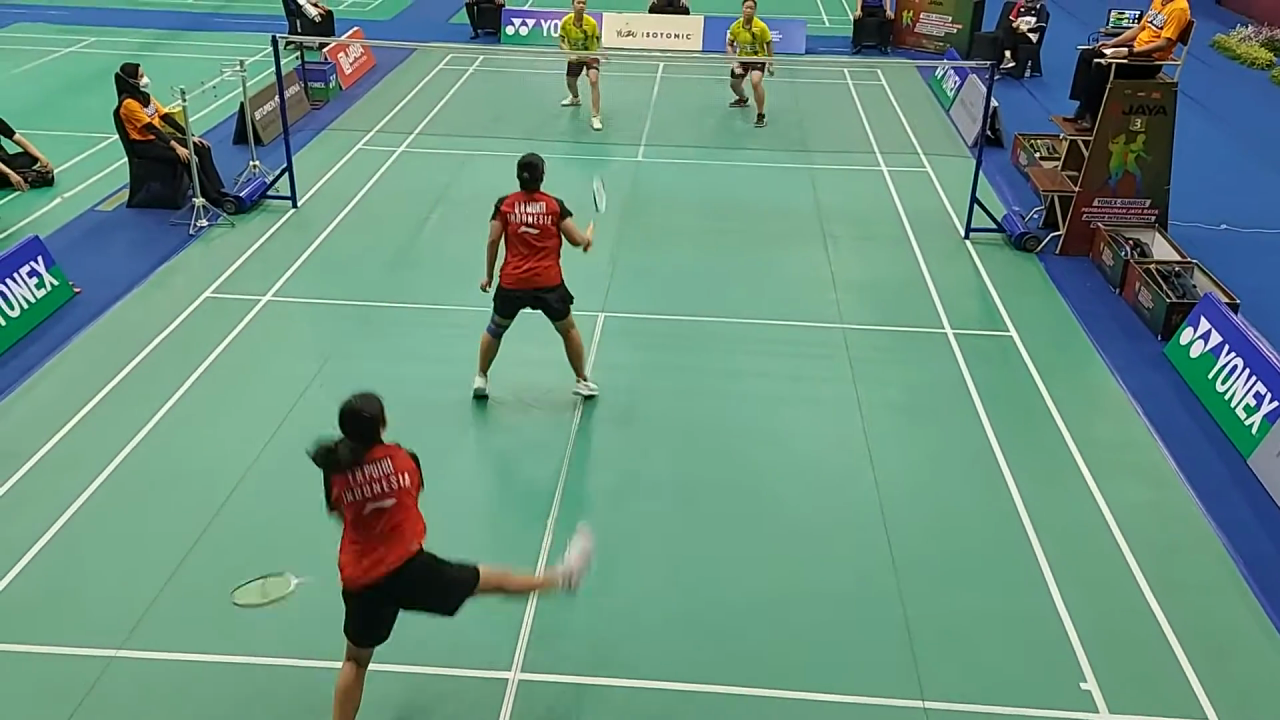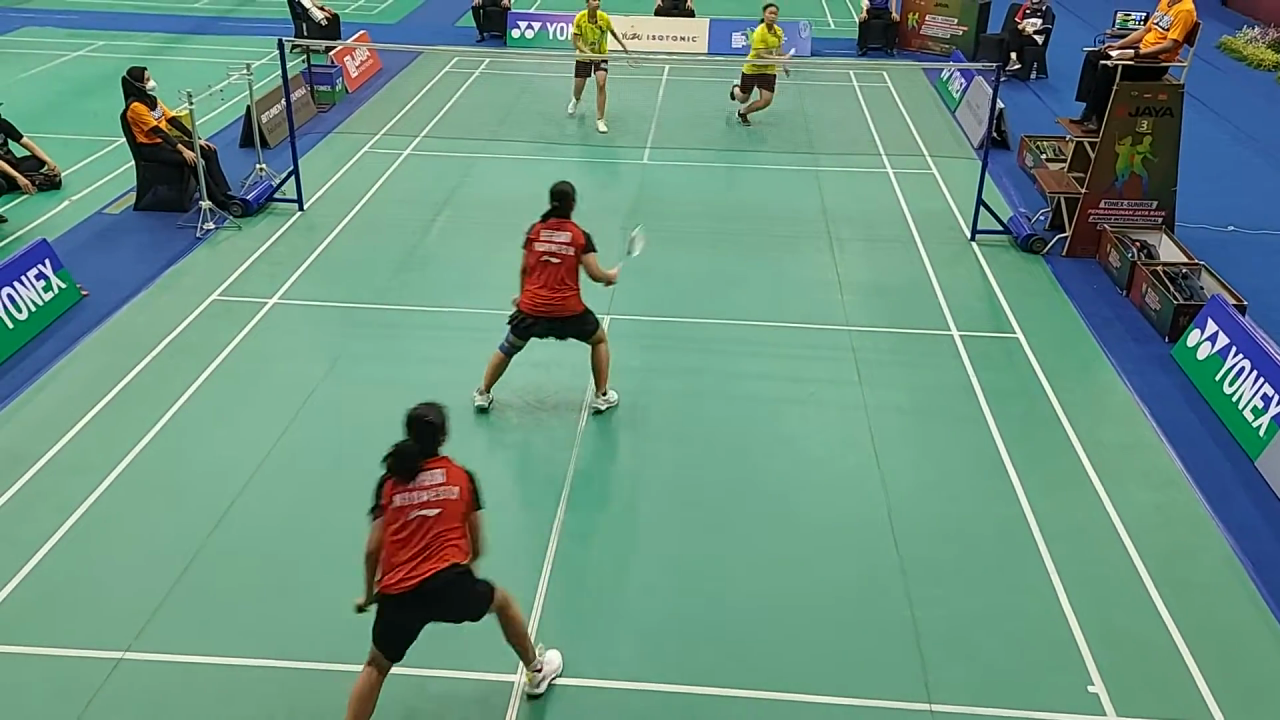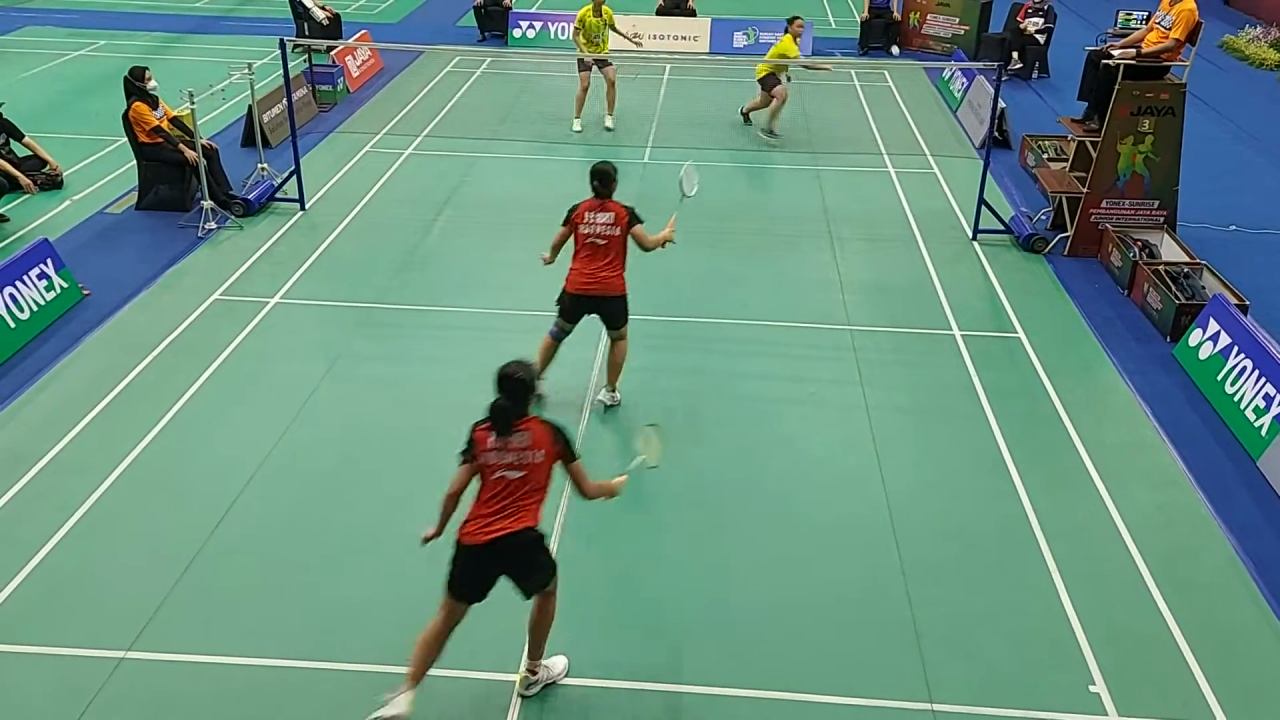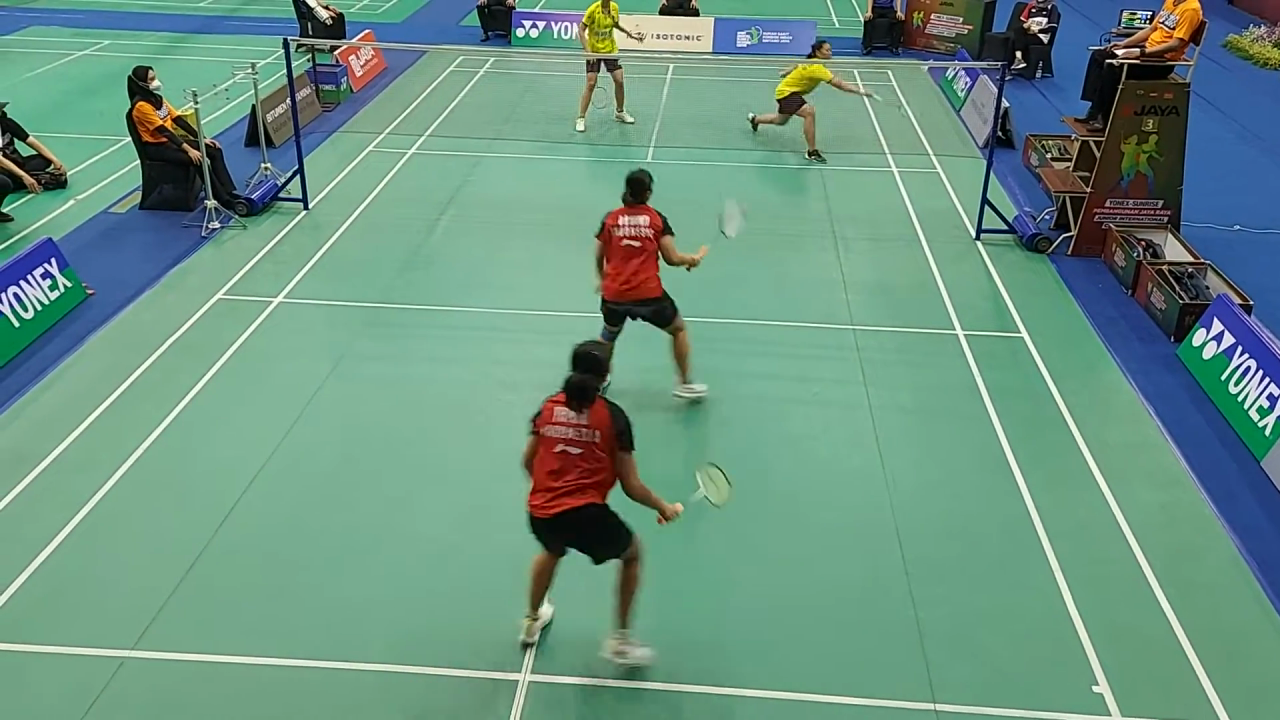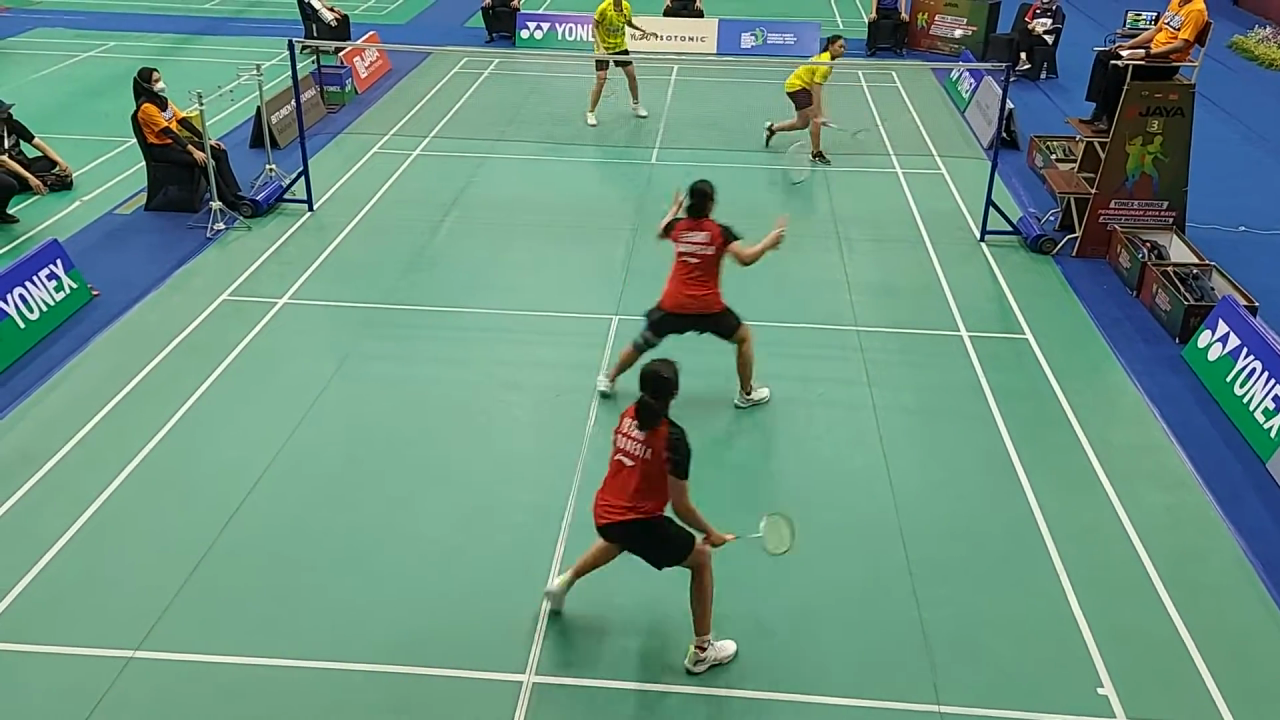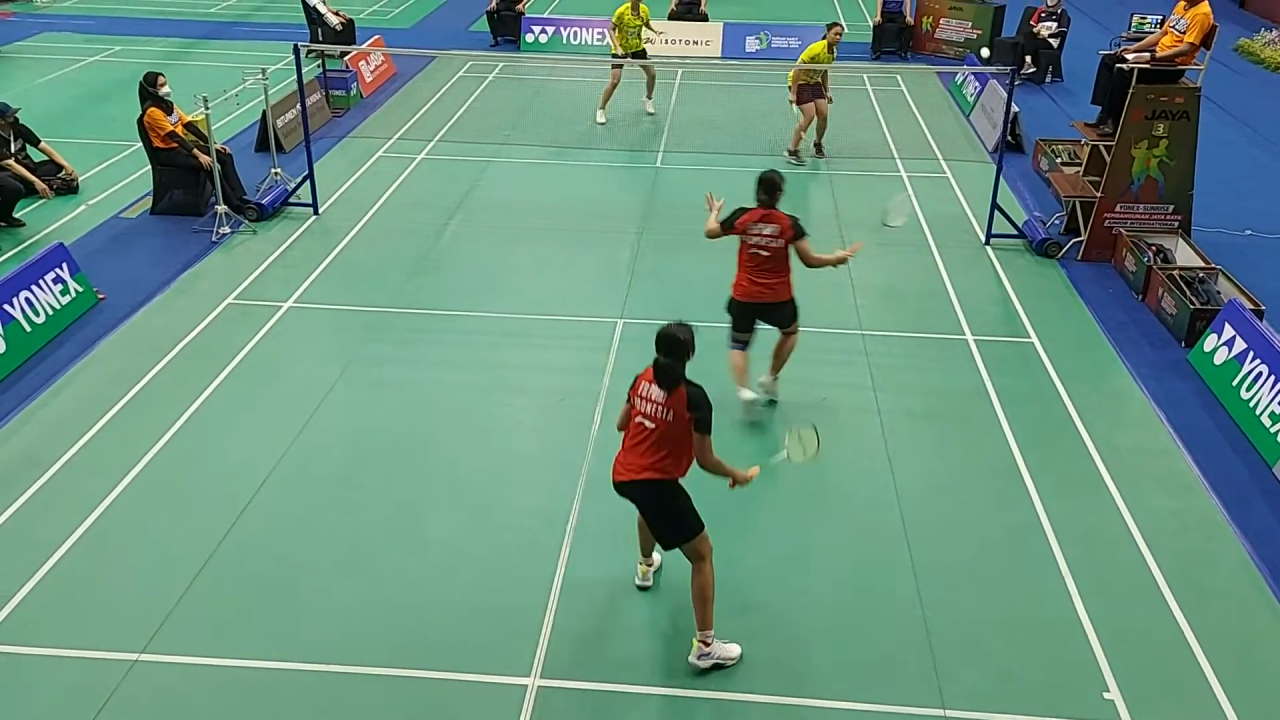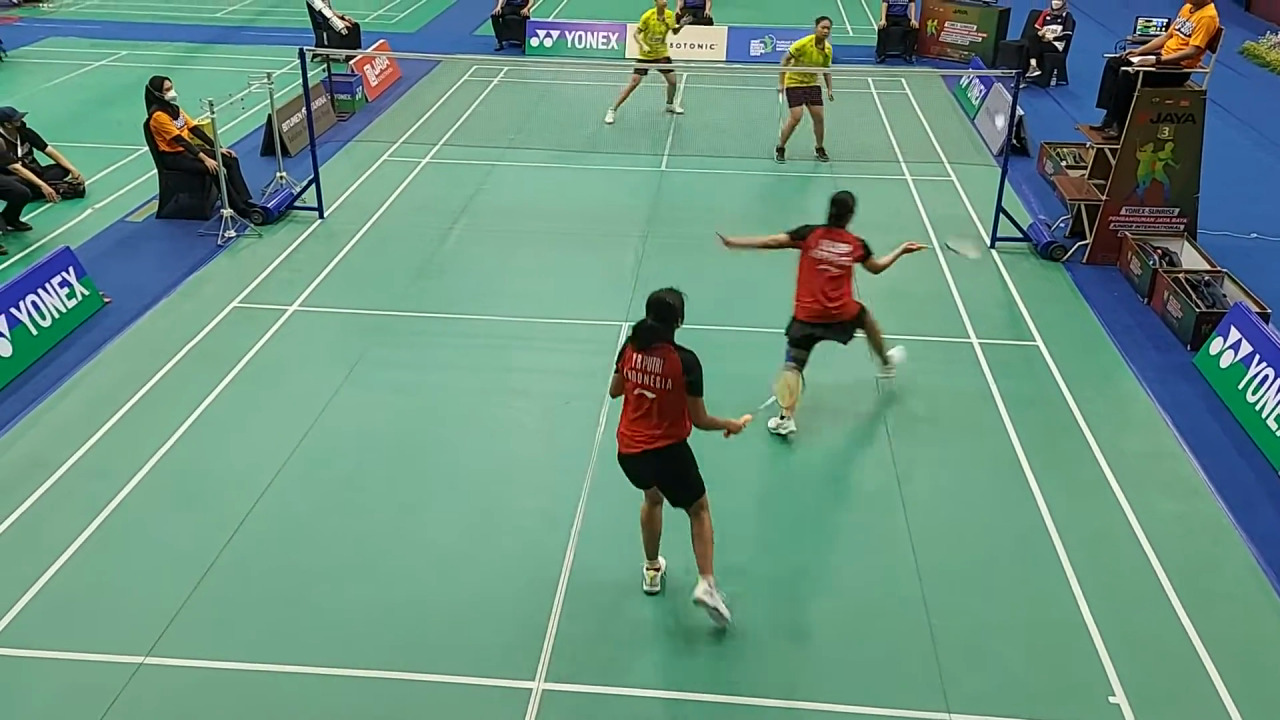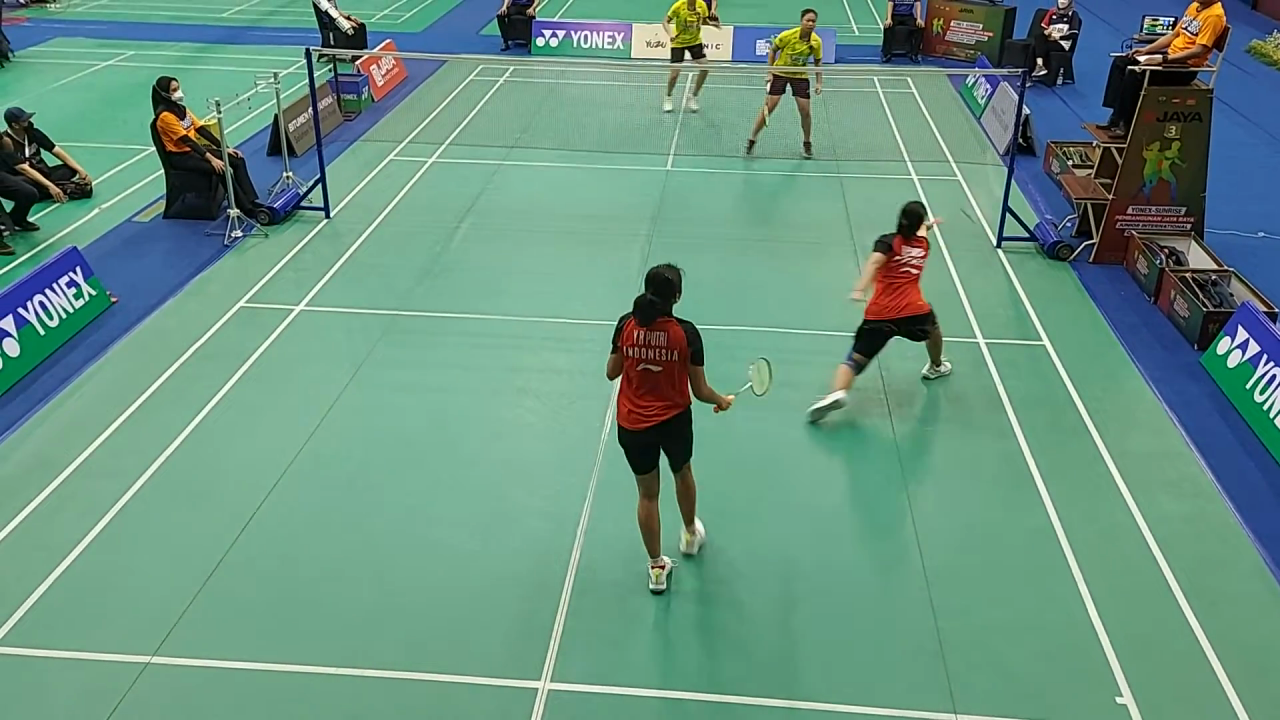
dt=0.2s
person 1, frame 1
left shoulder: (335, 475)
right shoulder: (404, 459)
left hip: (361, 585)
right hip: (409, 569)
left knee: (356, 660)
right knee: (491, 580)
right ankle: (559, 579)
person 1, frame 2
left shoulder: (389, 483)
right shoulder: (461, 477)
left elbow: (374, 549)
right elbow: (477, 545)
left wrist: (369, 592)
right wrist: (467, 566)
left hip: (399, 591)
right hip: (449, 580)
left knee: (376, 666)
right knee: (502, 602)
right ankle: (536, 671)
person 1, frame 3
left shoulder: (481, 434)
right shoulder: (550, 434)
left elbow: (455, 491)
right elbow: (587, 490)
left wrist: (438, 528)
right wrist: (613, 487)
left hip: (476, 541)
right hip: (521, 540)
left knee: (447, 616)
right knee: (548, 590)
right ankle: (534, 672)
person 1, frame 4
left shoulder: (549, 406)
right shoulder: (613, 416)
left elbow: (528, 459)
right elbow: (631, 486)
right wrist: (663, 508)
left hip: (541, 512)
right hip: (585, 513)
left knee: (551, 552)
right knee: (631, 554)
left ankle: (531, 622)
right ankle: (621, 642)
person 1, frame 5
left shoulder: (627, 416)
right shoulder: (674, 437)
right elbow: (680, 506)
right wrist: (711, 534)
left hip: (604, 514)
right hip: (639, 522)
right knee: (701, 560)
left ankle: (564, 581)
right ankle: (702, 650)
person 1, frame 6
left shoulder: (642, 379)
right shoulder: (693, 397)
right elbow: (705, 460)
right wrist: (738, 475)
left hip: (622, 476)
right hip: (657, 482)
right knee: (702, 555)
left ankle: (645, 568)
right ankle: (705, 646)
person 1, frame 7
left shoulder: (630, 346)
right shoulder: (685, 361)
left elbow: (614, 391)
right elbow: (699, 419)
right wrist: (731, 424)
left hip: (628, 449)
right hip: (667, 449)
left knee: (653, 498)
right knee: (699, 510)
left ankle: (651, 571)
right ankle: (706, 584)
person 1, frame 8
left shoulder: (626, 324)
right shoulder: (686, 333)
left elbow: (611, 373)
right elbow: (700, 391)
right wrist: (721, 401)
left hip: (631, 424)
right hip: (673, 419)
left knee: (648, 494)
right knee: (683, 473)
left ankle: (656, 568)
right ankle: (690, 534)
person 2, frame 1
left shoulder: (504, 204)
right shoulder: (555, 205)
left elbow: (493, 241)
right elbow: (576, 240)
left wrist: (488, 275)
right wrist: (588, 236)
left hip: (512, 282)
right hip: (548, 282)
left knee: (495, 329)
right knee: (568, 330)
left ankle: (481, 379)
right ankle: (582, 381)
person 2, frame 2
left shoulder: (535, 230)
right shoulder: (580, 236)
left elbow: (525, 268)
right elbow: (595, 274)
left wrist: (522, 294)
right wrist: (611, 276)
left hip: (532, 307)
right hip: (568, 310)
left knee: (507, 349)
right knee: (600, 341)
left ankle: (483, 394)
right ankle: (602, 396)
person 2, frame 3
left shoulder: (577, 211)
right shoulder: (624, 213)
left elbow: (557, 243)
right elbow: (647, 244)
left wrist: (550, 257)
right wrist: (665, 235)
left hip: (576, 288)
right hip: (612, 291)
left knee: (557, 333)
right knee: (618, 338)
left ankle: (535, 378)
right ankle: (610, 391)
person 2, frame 4
left shoulder: (611, 218)
right shoulder: (657, 219)
left elbow: (600, 256)
right elbow: (672, 258)
left wrist: (603, 278)
right wrist: (693, 259)
left hip: (614, 293)
right hip: (648, 294)
left knee: (609, 334)
right knee: (678, 330)
right ankle: (685, 384)
person 2, frame 5
left shoulder: (677, 226)
right shoulder: (720, 231)
left elbow: (662, 231)
right elbow: (747, 258)
left wrist: (675, 208)
right wrist: (770, 240)
left hip: (673, 305)
right hip: (707, 308)
left knee: (643, 343)
right knee: (744, 338)
left ankle: (608, 381)
right ankle: (747, 394)
person 2, frame 6
left shoulder: (741, 217)
right shoulder: (789, 224)
left elbow: (710, 232)
right elbow: (810, 260)
left wrist: (714, 211)
right wrist: (838, 258)
left hip: (743, 296)
right hip: (776, 296)
left knee: (738, 344)
right knee: (790, 332)
left ankle: (744, 391)
right ankle: (771, 379)
person 2, frame 7
left shoulder: (809, 234)
right shoulder: (856, 244)
left elbow: (772, 241)
right elbow: (876, 267)
left wrist: (735, 242)
right wrist: (901, 251)
left hip: (807, 314)
right hip: (842, 314)
left knee: (793, 365)
right knee: (865, 318)
left ankle: (786, 419)
right ankle: (886, 363)
person 2, frame 8
left shoulder: (888, 242)
right shoulder: (923, 244)
left elbow: (874, 263)
left wrist: (860, 288)
right wrist: (927, 227)
left hip: (879, 316)
right hip: (915, 312)
left knee: (854, 363)
right knee: (932, 328)
left ankle: (836, 394)
right ankle: (936, 367)
